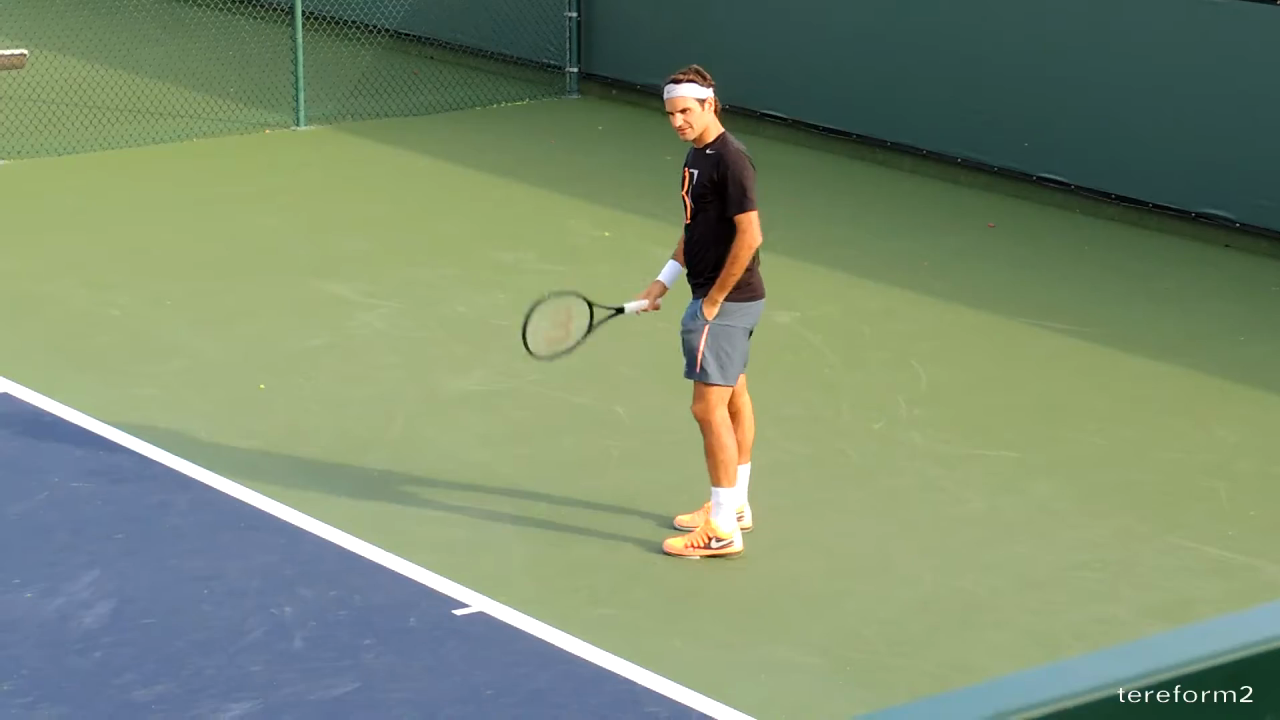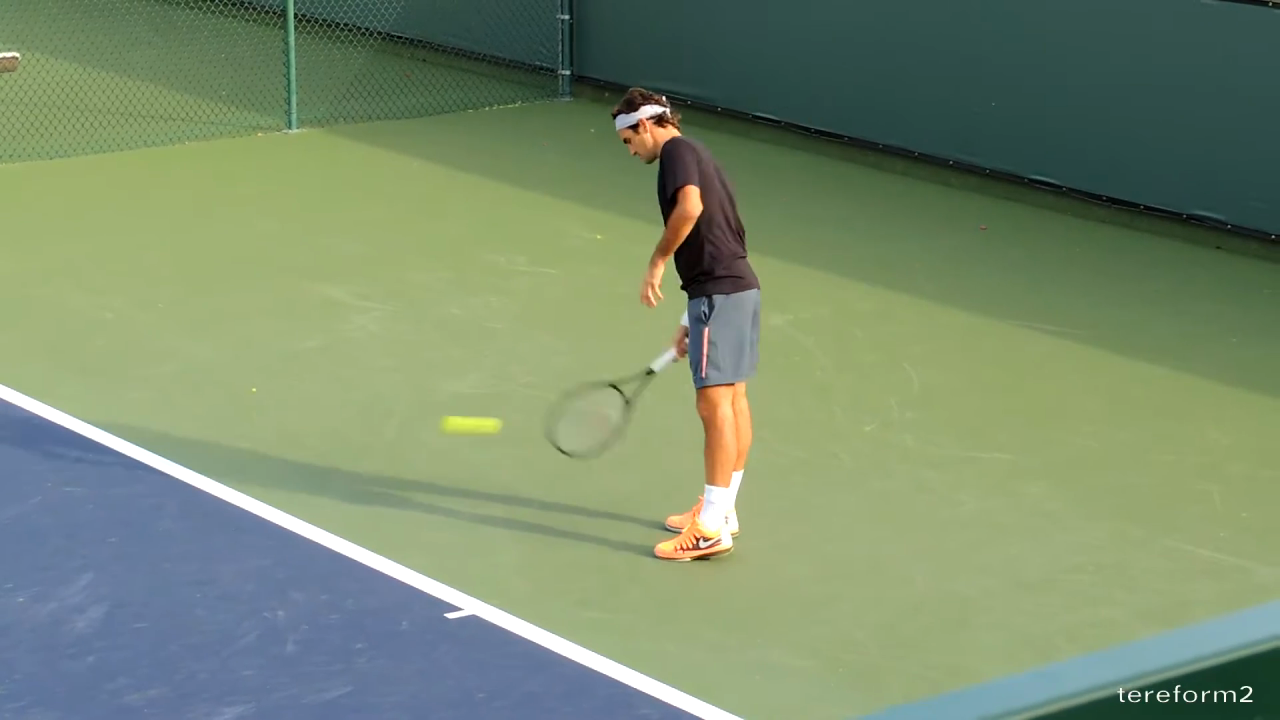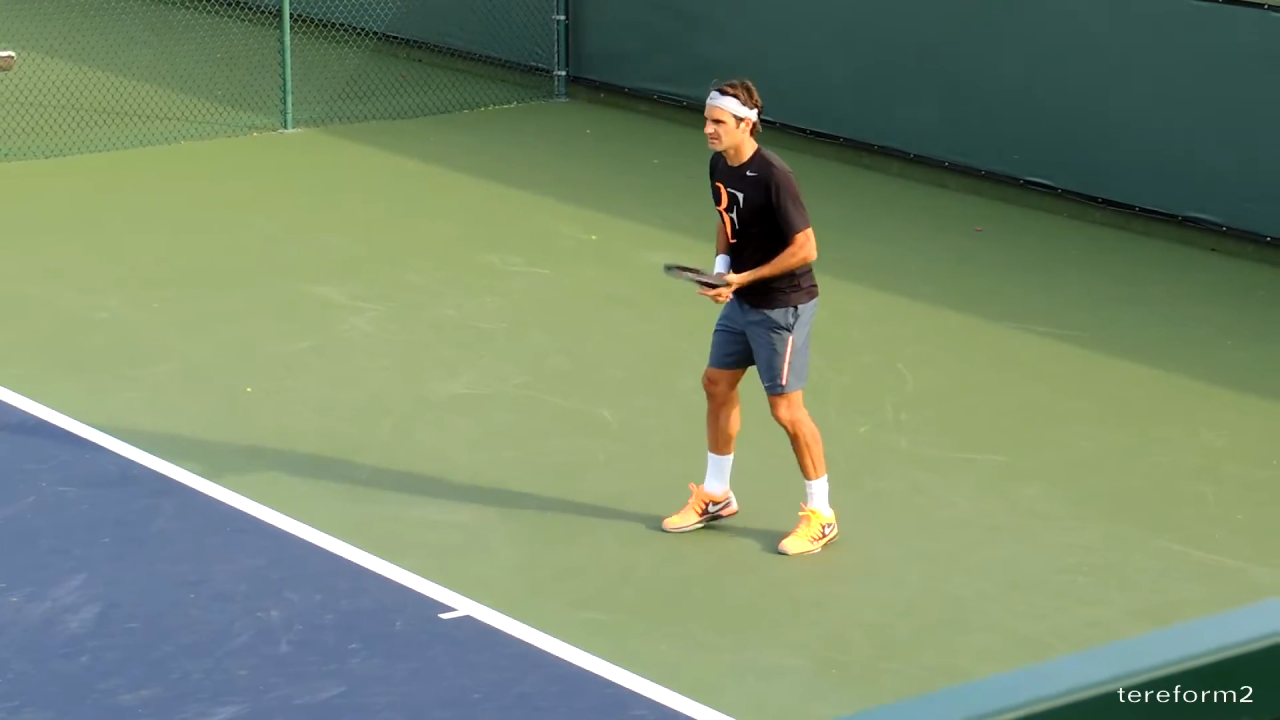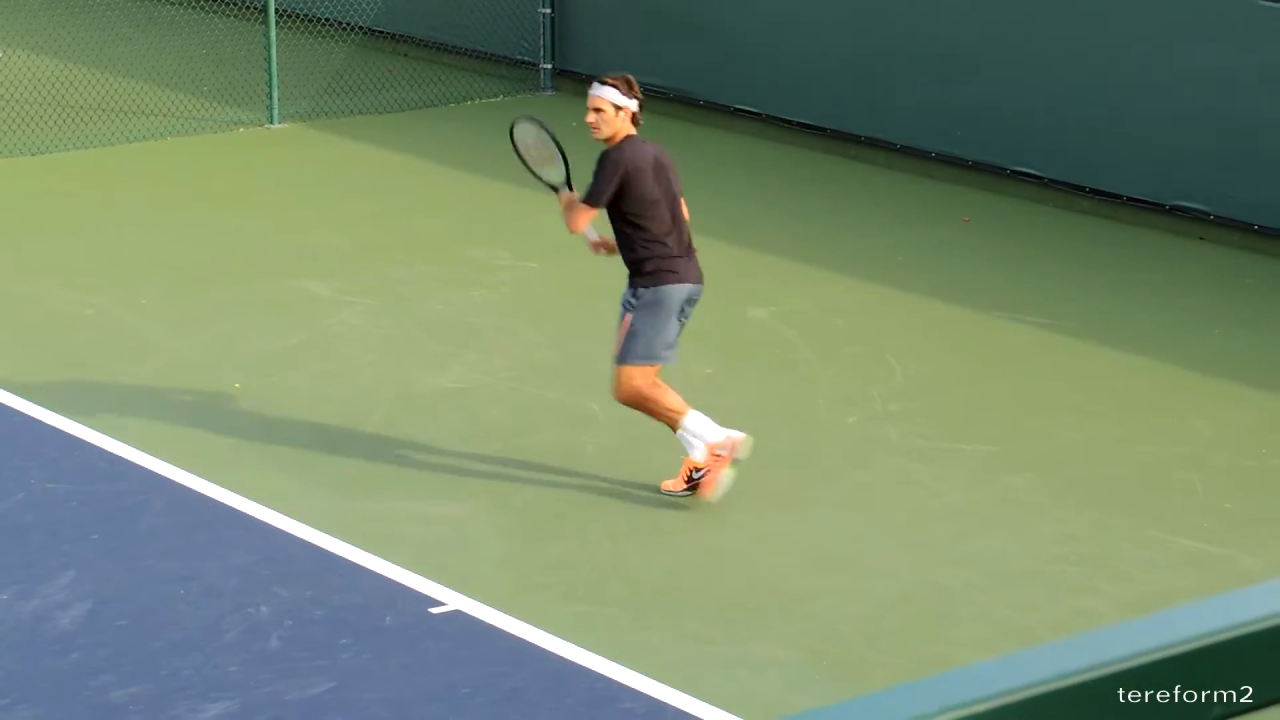
dt=1s
person 1, frame 1
left shoulder: (732, 157)
right shoulder: (696, 155)
left elbow: (749, 235)
left wrist: (714, 298)
right wrist: (665, 279)
left hip: (727, 301)
right hip: (715, 297)
left knee: (709, 408)
right knee: (734, 400)
left ankle: (721, 528)
right ankle: (735, 507)
person 1, frame 2
left shoulder: (676, 152)
right shoulder: (701, 157)
left elbow: (690, 208)
left wrist: (657, 263)
right wrist: (688, 320)
left hip: (719, 292)
right hip: (738, 288)
left knee: (714, 404)
right knee: (732, 401)
left ankle: (710, 528)
right ankle: (721, 510)
person 1, frame 3
left shoulder: (774, 175)
right shoulder: (719, 165)
left elbow: (805, 249)
left wrist: (744, 278)
right wrist: (721, 265)
left hip: (783, 305)
right hip: (743, 301)
left knee: (786, 409)
right knee: (717, 386)
left ankle: (820, 514)
right ankle: (715, 495)
person 1, frame 4
left shoulder: (616, 159)
right shoulder: (656, 153)
left elbow: (578, 224)
left wrist: (567, 204)
left hip: (659, 284)
right hip: (686, 278)
left knee: (631, 388)
right knee: (641, 380)
left ankle: (718, 441)
right ankle: (702, 459)
